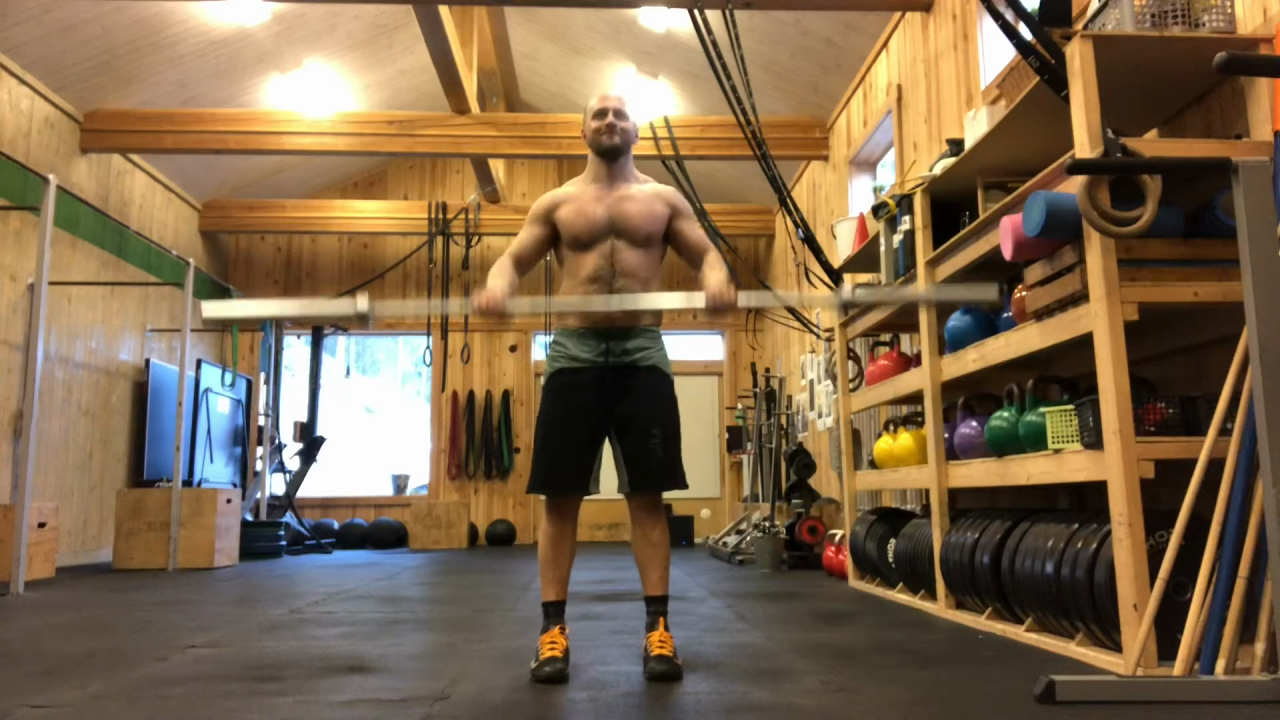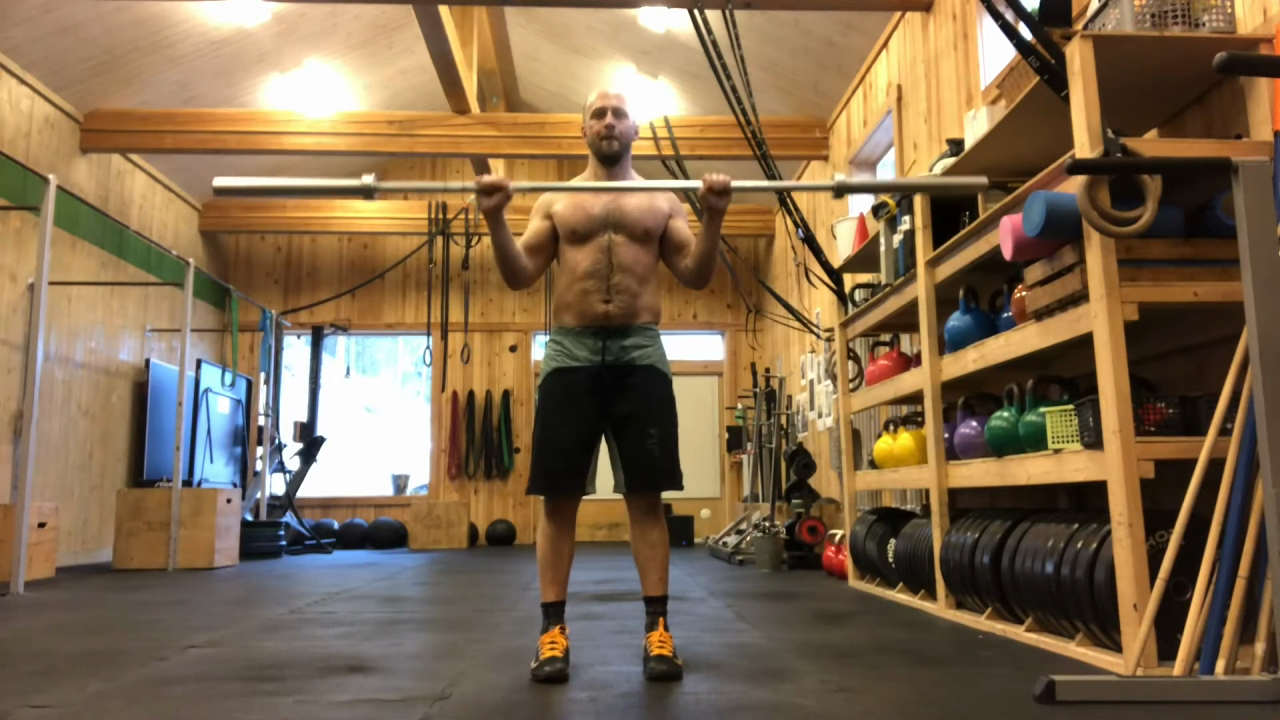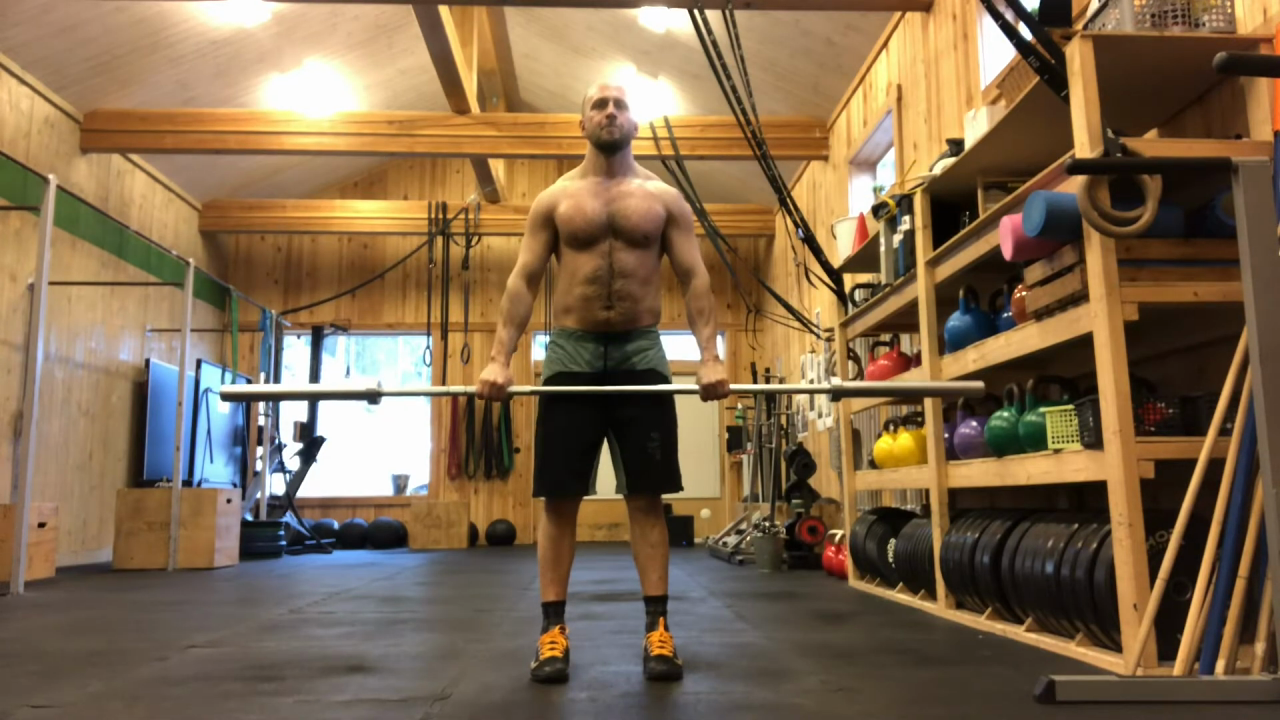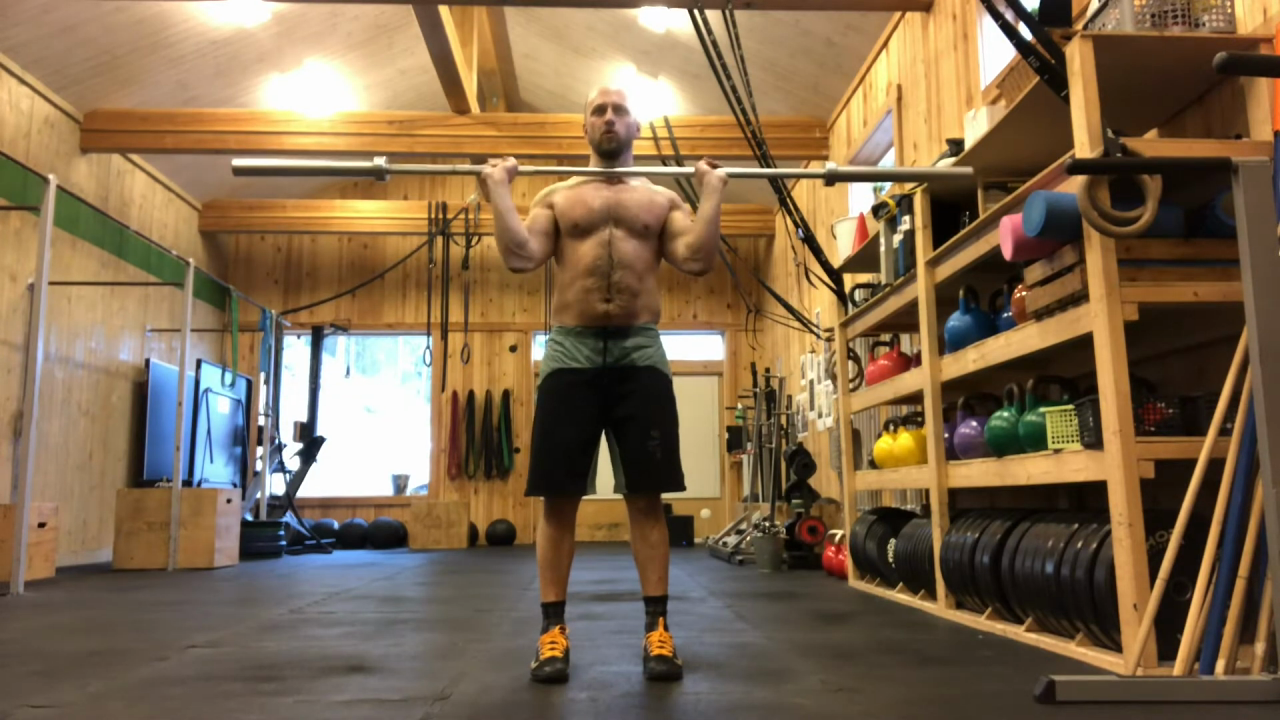
dt=1s
person 1, frame 1
left shoulder: (664, 199)
right shoulder: (556, 202)
left elbow: (706, 254)
right elbow: (512, 261)
left wrist: (717, 282)
right wrist: (495, 290)
left hip: (643, 357)
right hip: (573, 355)
left knee: (648, 494)
right knee: (560, 496)
left ankle: (657, 628)
right ankle: (553, 629)
person 1, frame 2
left shoulder: (664, 201)
right shoulder: (555, 201)
left elbow: (697, 275)
right elbow: (518, 276)
left wrist: (713, 215)
right wrist: (494, 216)
left hip: (640, 354)
right hip: (571, 354)
left knee: (646, 495)
right knee: (558, 496)
left ankle: (657, 628)
right ankle: (553, 630)
person 1, frame 3
left shoulder: (665, 198)
right shoulder: (554, 199)
left elbow: (694, 279)
right elbow: (523, 280)
left wrist: (710, 357)
right wrist: (500, 357)
left hip: (641, 356)
right hip: (571, 356)
left knee: (646, 497)
right knee: (559, 498)
left ankle: (657, 629)
right ankle: (553, 630)
person 1, frame 4
left shoulder: (664, 198)
right shoulder: (555, 196)
left elbow: (698, 260)
right elbow: (519, 257)
left wrist: (712, 192)
right wrist: (498, 190)
left hip: (640, 353)
right hip: (571, 353)
left knee: (646, 496)
right knee: (558, 497)
left ankle: (657, 628)
right ankle: (553, 630)
